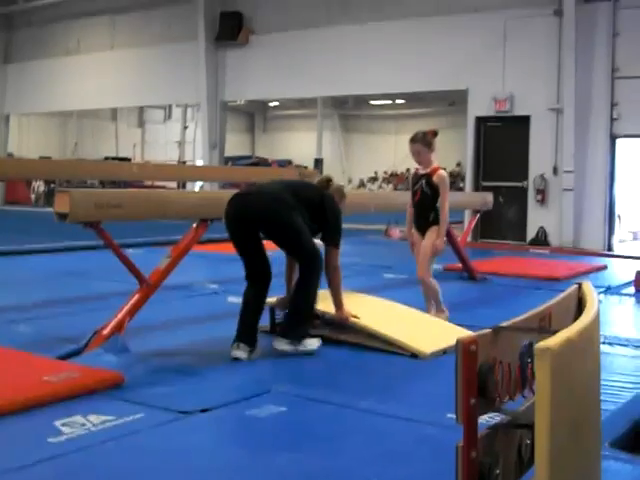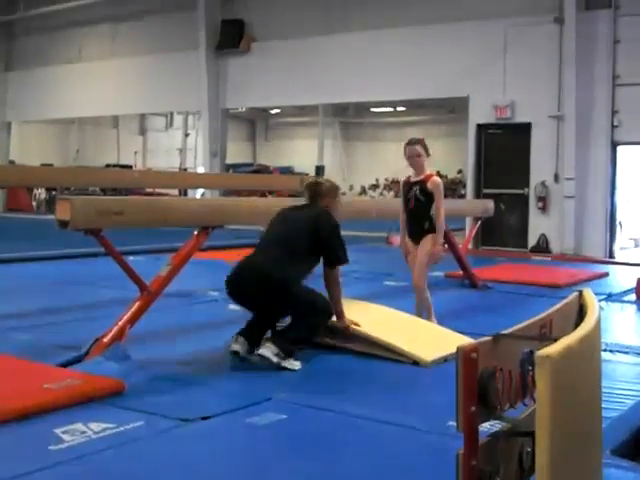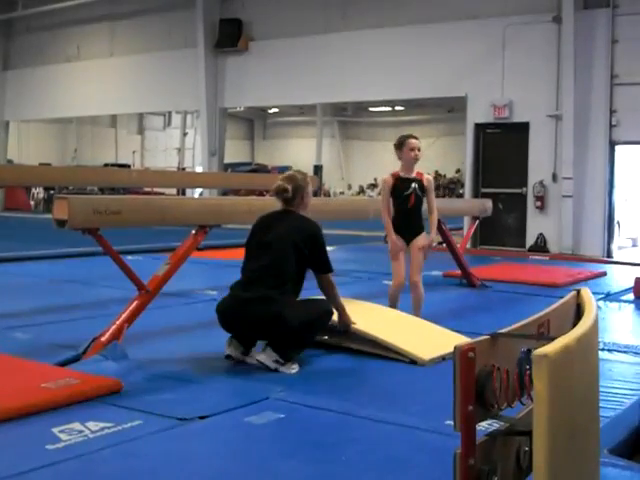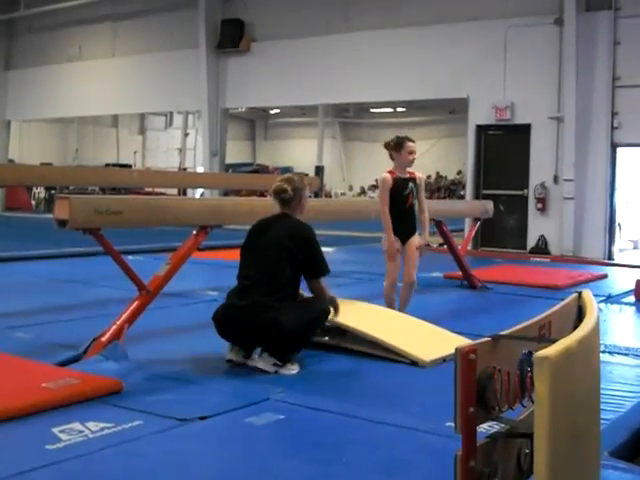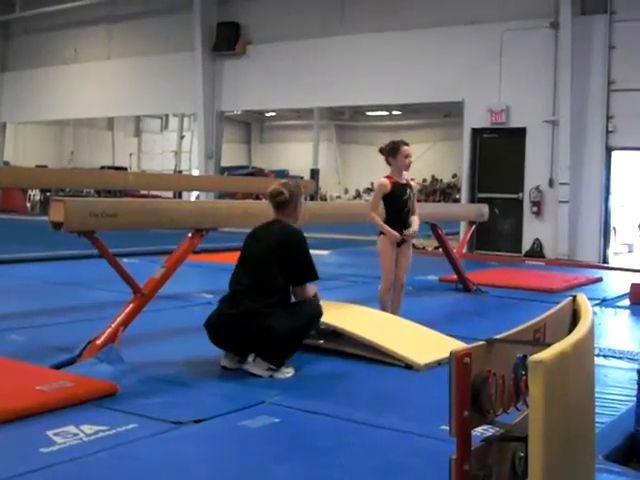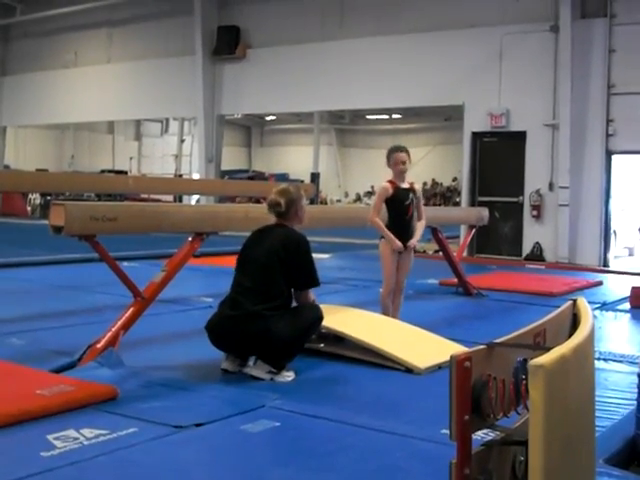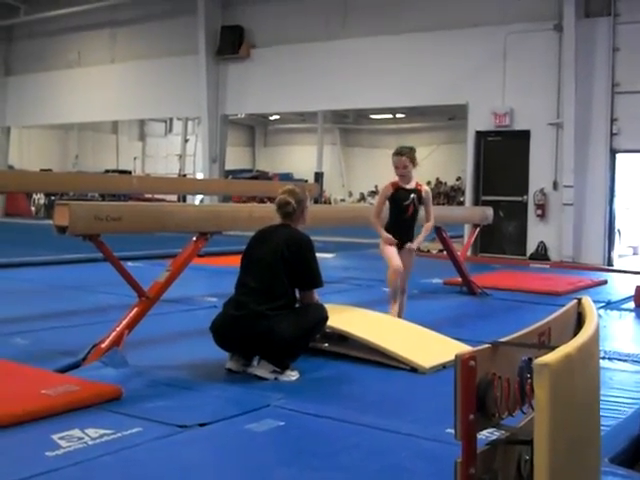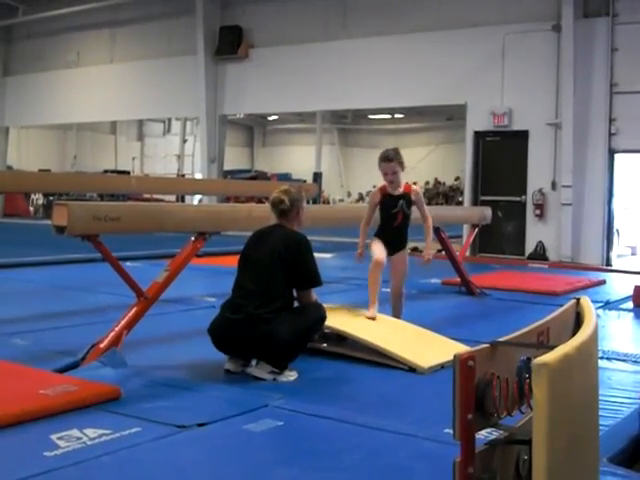
dt=0.4s
person 1, frame 1
right shoulder: (330, 205)
left elbow: (292, 256)
right elbow: (332, 265)
left wrist: (290, 295)
right wrist: (339, 308)
right hip: (271, 208)
left knee: (258, 276)
right knee: (312, 264)
left ankle: (242, 344)
right ankle: (291, 336)
person 1, frame 2
left shoulder: (287, 213)
right shoulder: (327, 221)
right elbow: (332, 277)
right wrist: (341, 316)
right hip: (275, 281)
left knee: (274, 302)
right knee: (321, 309)
left ankle: (245, 340)
right ankle: (278, 347)
person 1, frame 3
left shoulder: (262, 222)
right shoulder: (309, 228)
right elbow: (325, 281)
right wrist: (341, 312)
right hip: (268, 315)
right knee: (323, 310)
left ankle: (239, 344)
right ankle: (278, 353)
person 1, frame 4
left shoulder: (258, 226)
right shoulder: (302, 231)
right elbow: (316, 287)
left wrist: (294, 293)
right wrist: (331, 299)
right hip: (265, 323)
right knee: (320, 307)
left ankle: (241, 349)
right ankle: (274, 357)
person 1, frame 5
left shoulder: (256, 232)
right shoulder: (293, 236)
right elbow: (300, 294)
right wrist: (311, 292)
right hip: (257, 329)
right knee: (312, 309)
left ankle: (236, 354)
right ankle: (267, 361)
person 1, frame 6
left shoulder: (256, 235)
right shoulder: (296, 240)
right elbow: (303, 299)
right wrist: (310, 301)
right hip: (258, 331)
right knee: (313, 313)
left ankle: (236, 357)
right ankle: (268, 364)
person 1, frame 7
left shoulder: (260, 235)
right shoulder: (301, 241)
right elbow: (307, 299)
left wrist: (291, 298)
right wrist: (313, 301)
right hip: (262, 331)
right knee: (318, 313)
left ankle: (241, 356)
right ankle: (272, 364)
person 1, frame 8
left shoulder: (257, 236)
right shoulder: (297, 241)
right elbow: (305, 299)
left wrist: (289, 296)
right wrist: (312, 300)
right hip: (260, 334)
right knee: (316, 312)
left ankle: (239, 358)
right ankle: (270, 364)
person 2, frame 1
left shoulder: (440, 175)
right shoulder: (414, 174)
left elbow: (444, 207)
left wrist: (441, 237)
right wrist: (409, 231)
left hip: (433, 227)
right hip: (418, 228)
left knee: (423, 274)
right knee: (424, 275)
left ankle: (442, 310)
right ankle: (431, 311)
person 2, frame 2
left shoulder: (434, 181)
right shoulder: (405, 183)
left elbow: (440, 214)
left wrist: (439, 243)
right wrist: (402, 240)
left hip: (427, 235)
right hip: (411, 237)
left knee: (419, 282)
right knee: (418, 283)
right ankle: (429, 317)
person 2, frame 3
left shoulder: (426, 180)
right shoulder: (390, 180)
left elbow: (432, 211)
right elbow: (385, 211)
left wrist: (431, 236)
right wrist: (391, 238)
left hip: (418, 233)
right hip: (398, 233)
left knee: (416, 280)
right knee: (398, 280)
left ankle: (417, 318)
person 2, frame 4
left shoulder: (418, 178)
right shoulder: (387, 178)
left elbow: (423, 210)
right elbow: (384, 211)
left wrist: (424, 236)
right wrist: (390, 239)
left hip: (412, 233)
right hip: (394, 233)
left knee: (410, 280)
right knee: (392, 279)
left ankle: (401, 314)
person 2, frame 5
left shoulder: (410, 184)
right shoulder: (385, 183)
right elbow: (372, 212)
left wrist: (414, 227)
right wrist: (388, 231)
left hip: (405, 238)
right hip: (388, 237)
left knee: (400, 282)
right knee: (388, 282)
person 2, frame 6
left shoulder: (415, 189)
right shoulder: (387, 187)
left elbow: (421, 219)
right elbow: (374, 217)
left wrist: (416, 239)
right wrist: (392, 240)
left hip: (407, 243)
right hip: (389, 242)
left knee: (400, 287)
right knee: (389, 286)
person 2, frame 7
left shoulder: (424, 191)
right shoulder: (389, 188)
left elbow: (429, 221)
right elbow: (375, 216)
left wrist: (418, 241)
right wrist: (382, 233)
left hip: (408, 242)
right hip: (389, 239)
left knee: (403, 286)
right knee: (396, 268)
right ankle: (394, 301)
person 2, frame 8
left shoulder: (413, 192)
right shoulder: (377, 194)
left elbow: (427, 219)
right elbow: (366, 221)
left wrist: (428, 247)
right wrist: (361, 245)
left hip: (400, 245)
right hip: (380, 240)
left knee: (398, 289)
right knee: (378, 260)
right ankle: (373, 305)
